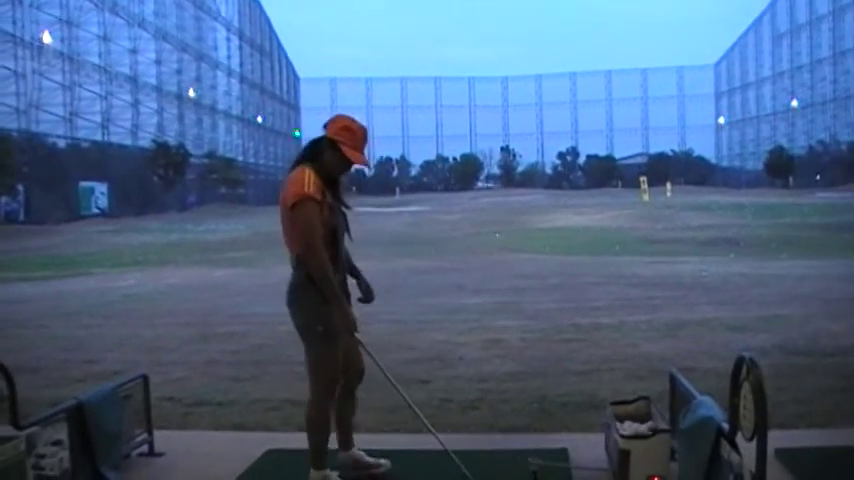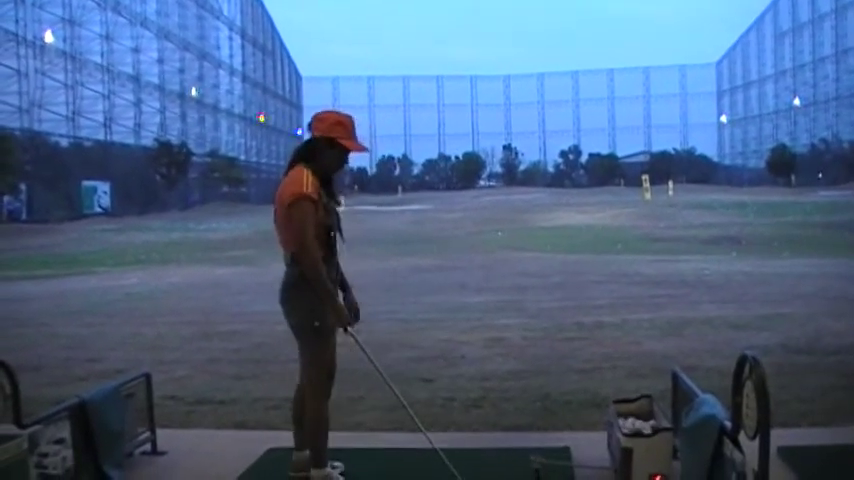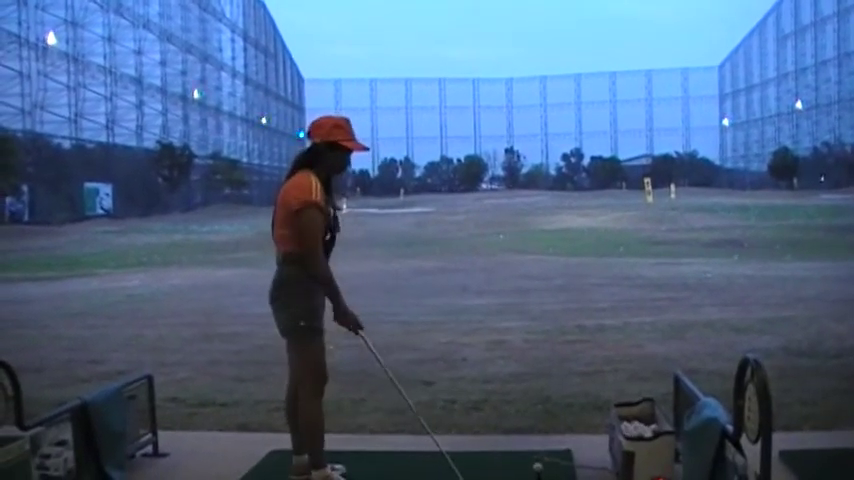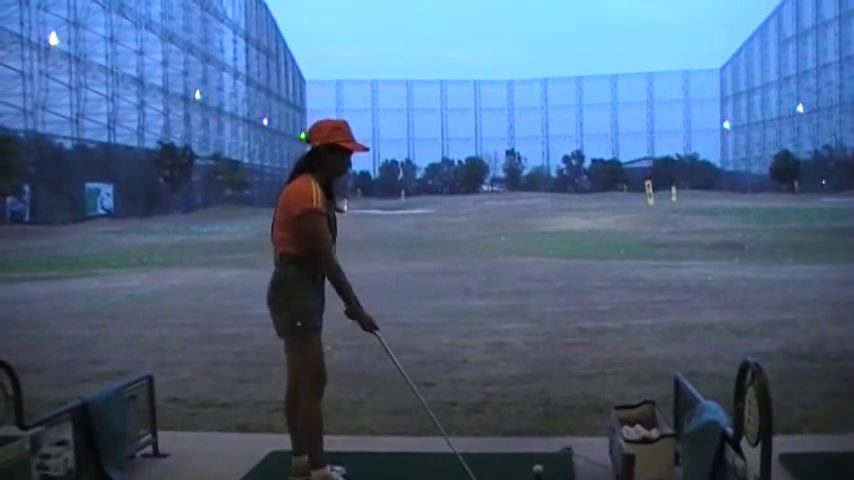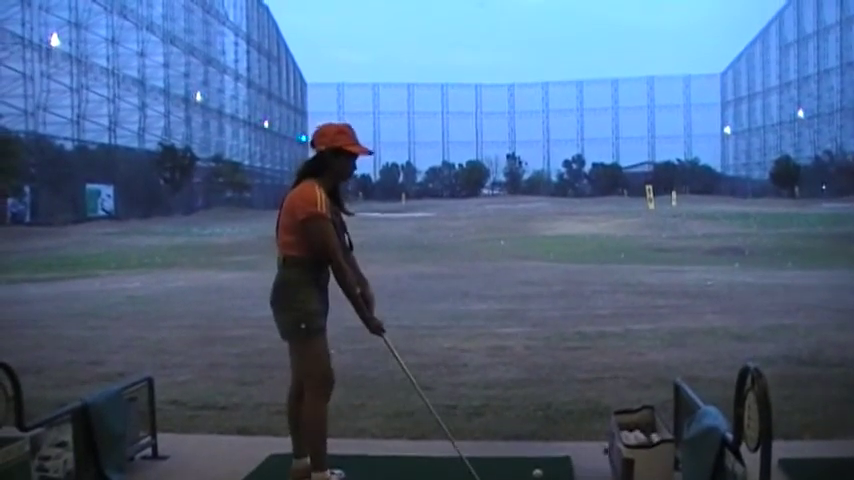
dt=0.3s
person 1, frame 1
left shoulder: (324, 185)
right shoulder: (305, 184)
right elbow: (313, 253)
left wrist: (359, 277)
right wrist: (342, 306)
left hip: (329, 293)
right hip: (313, 295)
left knee: (352, 374)
right knee: (325, 386)
person 1, frame 2
left shoulder: (317, 184)
right shoulder: (301, 184)
right elbow: (307, 252)
left wrist: (346, 291)
right wrist: (334, 303)
left hip: (318, 292)
right hip: (307, 293)
left knee: (313, 379)
right knee: (319, 383)
person 1, frame 3
left shoulder: (312, 185)
right shoulder: (308, 188)
right elbow: (313, 257)
left wrist: (336, 300)
right wrist: (341, 306)
left hip: (299, 290)
right hip: (298, 291)
left knee: (301, 380)
right knee: (313, 383)
person 1, frame 4
left shoulder: (315, 189)
right shoulder: (308, 192)
left elbow: (322, 256)
right elbow: (325, 258)
left wrist: (351, 298)
right wrist: (355, 308)
left hip: (300, 290)
right hip: (295, 292)
left knee: (300, 381)
right knee: (313, 383)
person 1, frame 5
left shoulder: (326, 195)
right shoulder: (312, 197)
left elbow: (344, 251)
right elbow: (335, 261)
left wrist: (366, 289)
right wrist: (364, 312)
left hip: (306, 294)
right hip: (298, 296)
left knee: (304, 383)
right knee: (320, 385)
